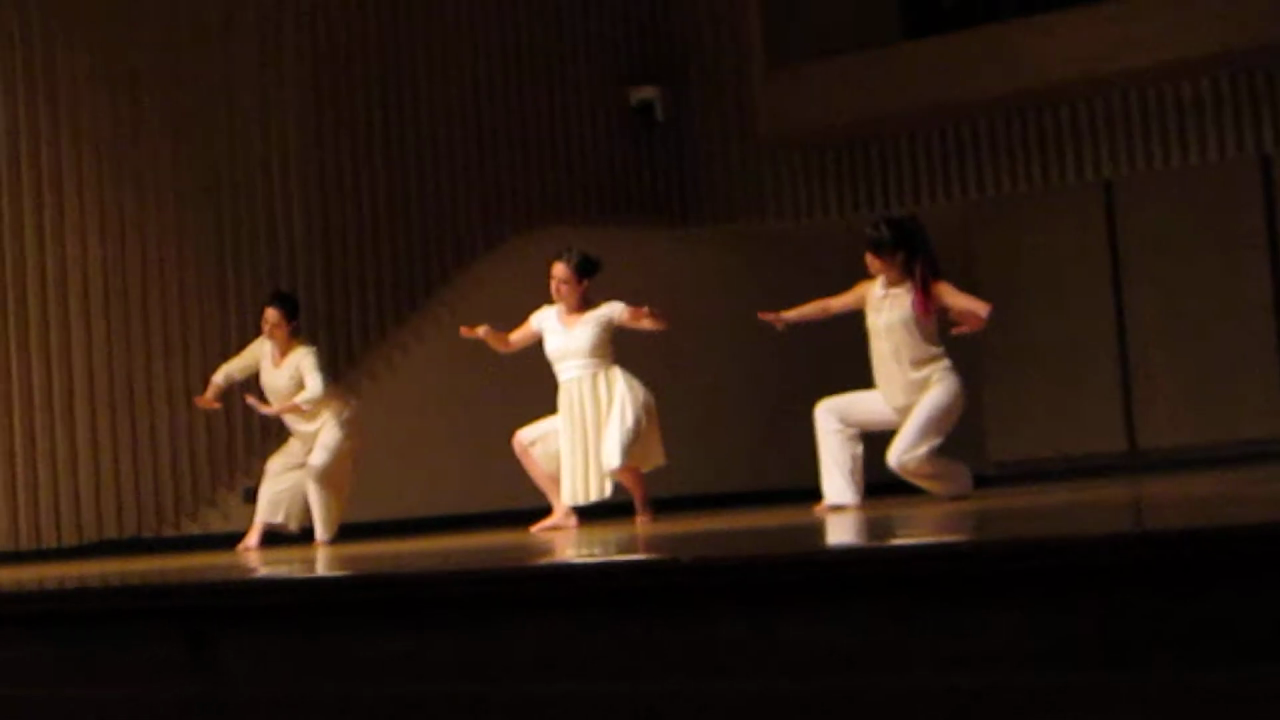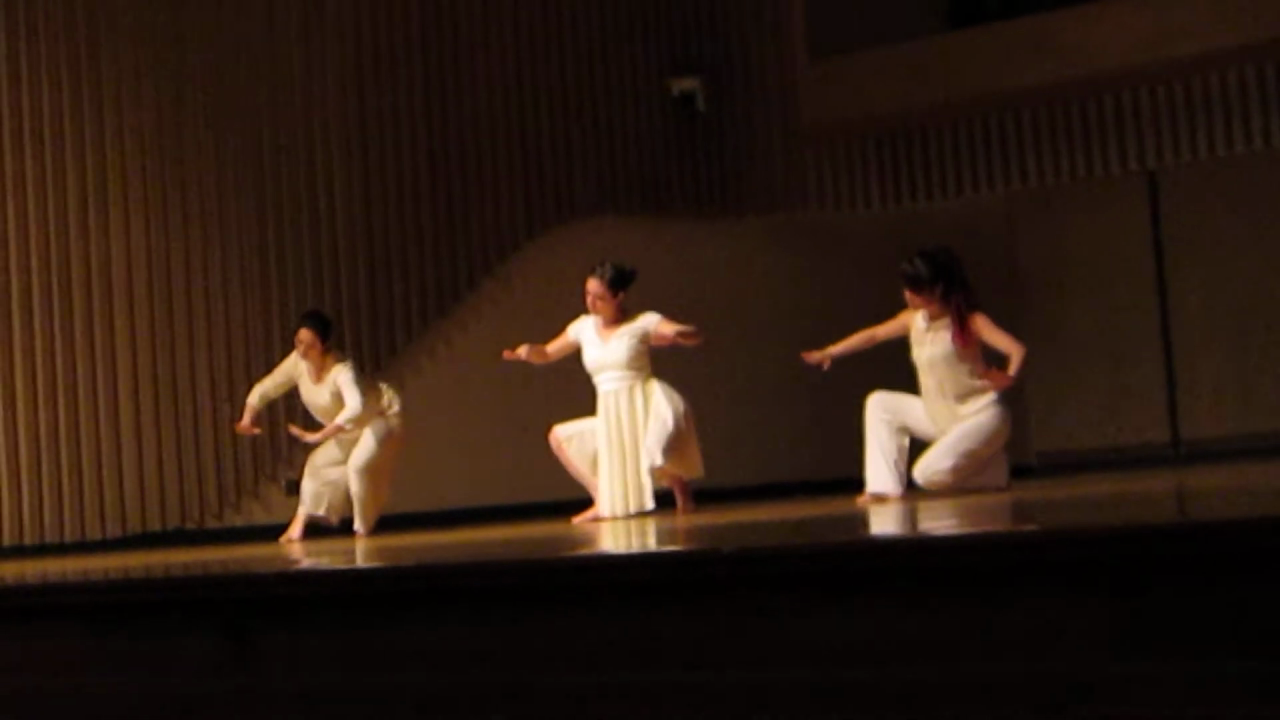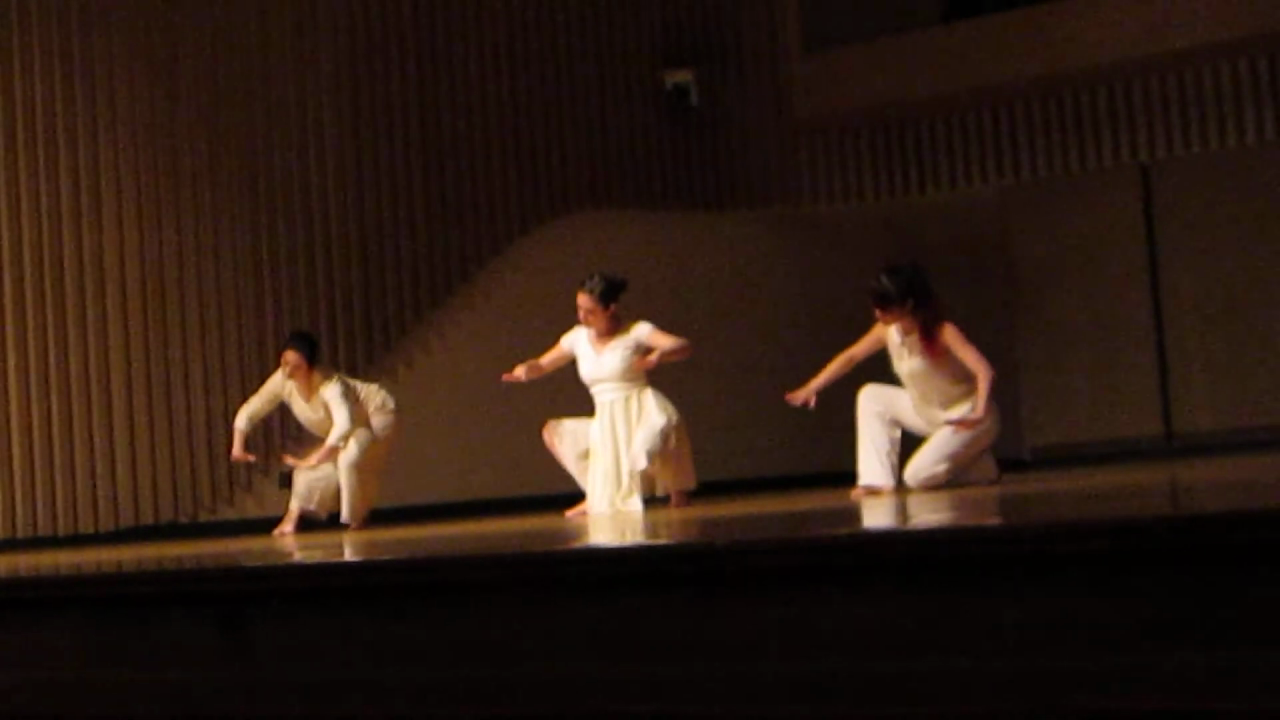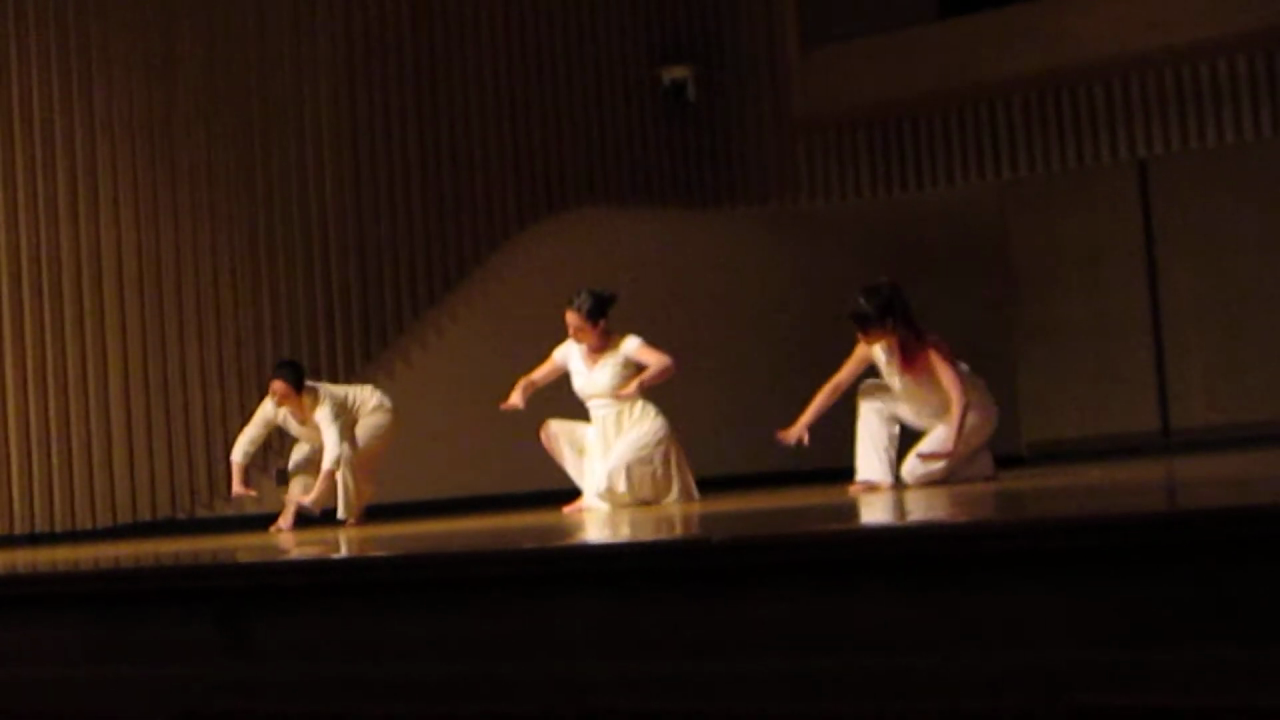
dt=0.7s
person 1, frame 1
left shoulder: (930, 289)
right shoulder: (869, 290)
left elbow: (983, 308)
right elbow: (829, 305)
left wrist: (978, 322)
right wrist: (785, 317)
left hip: (936, 387)
right hip: (895, 398)
left knee: (902, 457)
right knee: (828, 411)
left ankle: (958, 483)
right ankle: (842, 495)
person 1, frame 2
left shoulder: (970, 321)
right shoulder: (912, 319)
left elbow: (1017, 349)
right elbow: (874, 334)
left wrist: (1009, 377)
right wrist: (828, 353)
left hip: (981, 415)
left knee: (929, 474)
right knee: (880, 403)
left ankle: (992, 469)
right ankle: (885, 485)
person 1, frame 3
left shoulder: (942, 331)
right shoulder: (886, 331)
left elbow: (984, 370)
right elbow: (850, 356)
left wrist: (979, 415)
right wrist: (811, 388)
left hip: (965, 416)
right hip: (928, 414)
left knee: (918, 477)
right knee: (871, 396)
left ankle: (978, 465)
right ankle: (878, 479)
person 1, frame 4
left shoulder: (926, 346)
right shoulder: (870, 348)
left elbow: (959, 396)
right elbow: (837, 384)
left wrist: (951, 444)
right wrist: (801, 424)
left hip: (972, 411)
right hip: (927, 412)
left knee: (915, 473)
right knee: (869, 393)
left ankle: (977, 462)
right ankle: (876, 475)
person 2, frame 1
left shoulder: (606, 311)
right shoulder: (546, 316)
left elbow: (660, 325)
right elbow: (507, 344)
left wrist: (645, 315)
right wrist: (486, 333)
left hip: (611, 397)
right hip: (575, 408)
left knee: (614, 459)
right knee: (523, 441)
left ankle: (642, 506)
right ankle: (563, 511)
person 2, frame 2
left shoulder: (643, 322)
right shoulder: (583, 327)
left elbow: (695, 336)
right elbow: (546, 355)
left wrist: (673, 336)
right wrist: (527, 351)
left hip: (647, 406)
right hip: (611, 417)
left knee: (654, 455)
right knee: (559, 437)
left ankle: (682, 494)
right ankle: (603, 502)
person 2, frame 3
left shoulder: (636, 331)
right shoulder: (577, 337)
left elbow: (683, 346)
right elbow: (541, 366)
left wrist: (658, 355)
right wrist: (524, 369)
left hip: (643, 414)
right hip: (607, 424)
left knee: (643, 455)
right knee: (553, 432)
left ankle: (676, 490)
right ankle: (596, 494)
person 2, frame 4
left shoulder: (625, 345)
right shoulder: (569, 350)
left elbow: (666, 363)
right elbow: (532, 380)
left wrist: (638, 383)
right wrist: (519, 392)
left hip: (639, 426)
right hip: (602, 433)
left knee: (612, 475)
right knee: (550, 430)
right ankle: (592, 492)
person 3, frame 1
left shoulder: (304, 355)
right shoulder: (263, 347)
left elbow: (315, 392)
right elbow: (231, 370)
left wrist: (273, 410)
right wrist: (210, 395)
left hip: (332, 420)
right hip: (304, 432)
left knee: (317, 471)
right knee: (276, 469)
left ankle: (325, 538)
right ankle: (257, 531)
person 3, frame 2
left shoulder: (341, 369)
right shoulder: (296, 362)
left elbow: (355, 408)
right elbow: (265, 388)
left wrist: (318, 436)
right wrist: (247, 419)
left hip: (381, 415)
right hip: (351, 429)
left knee: (359, 464)
right knee: (318, 464)
left ankle: (365, 529)
right ankle: (300, 522)
person 3, frame 3
left shoulder: (329, 384)
right shoulder: (282, 381)
left elbow: (343, 425)
right elbow: (249, 410)
left wrist: (314, 461)
right wrist: (238, 446)
left hip: (375, 414)
left knee: (348, 460)
right knee: (308, 465)
left ankle: (357, 521)
right ankle: (292, 517)
person 3, frame 4
left shoulder: (321, 403)
right shoulder: (271, 406)
left elbow: (333, 450)
right elbow: (245, 441)
left wrist: (313, 495)
right wrist: (237, 483)
left hip: (373, 412)
right hip: (345, 418)
left knee: (345, 455)
right knee: (301, 457)
left ankle: (355, 515)
right ankle: (290, 513)
